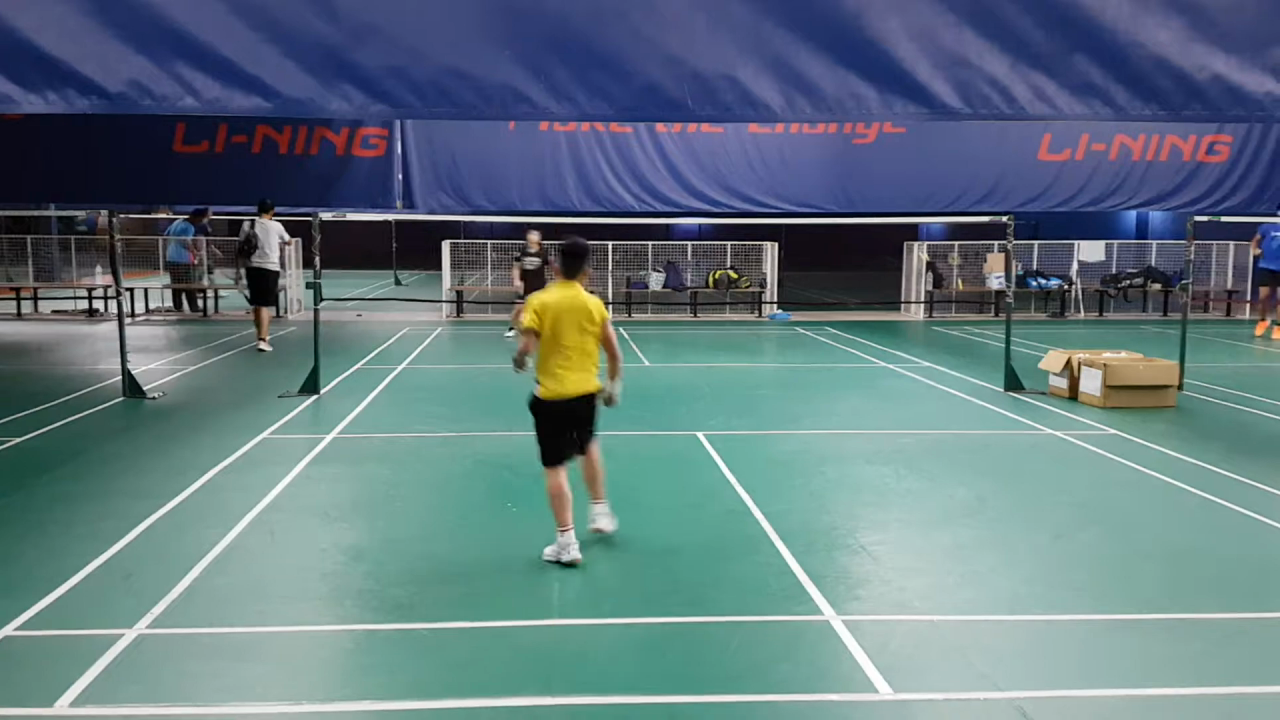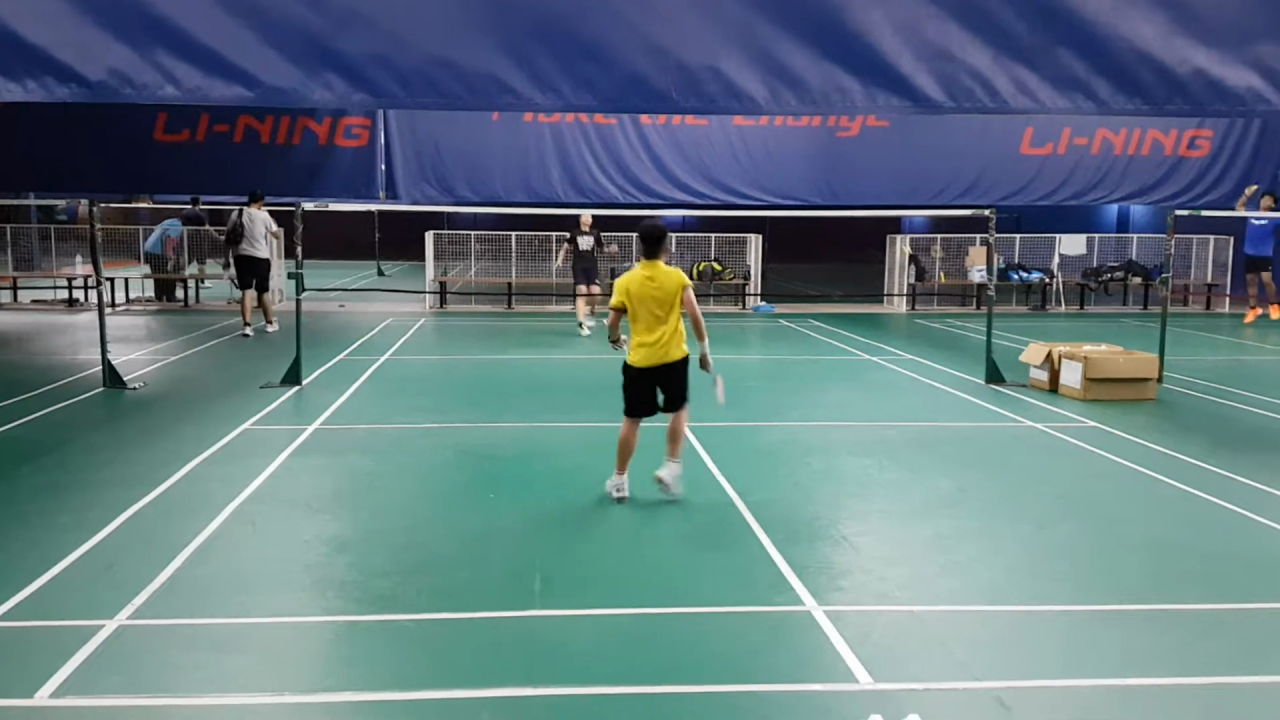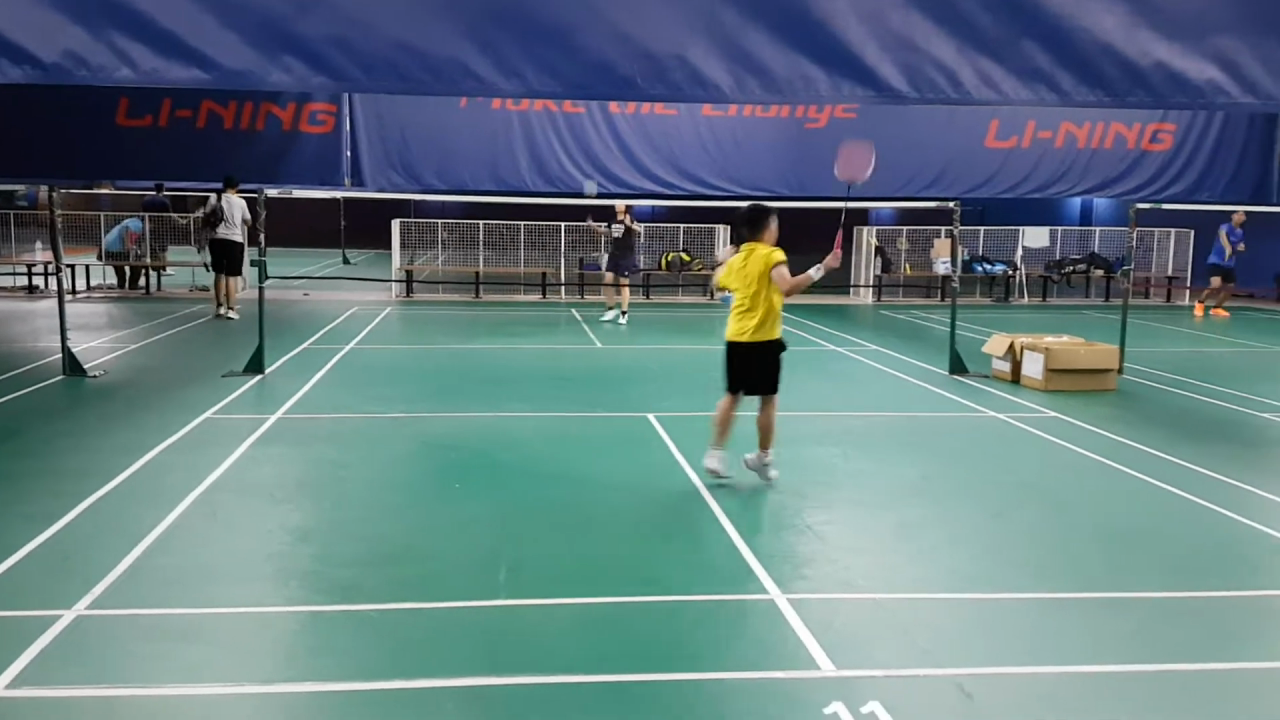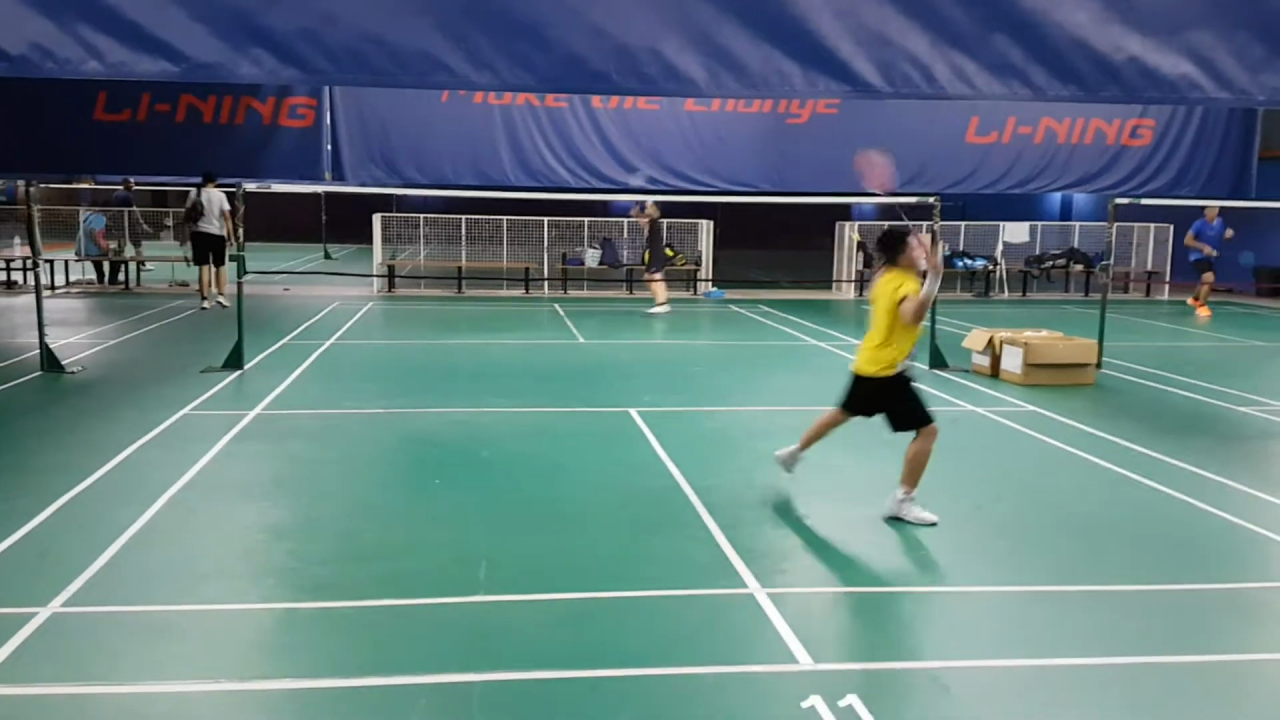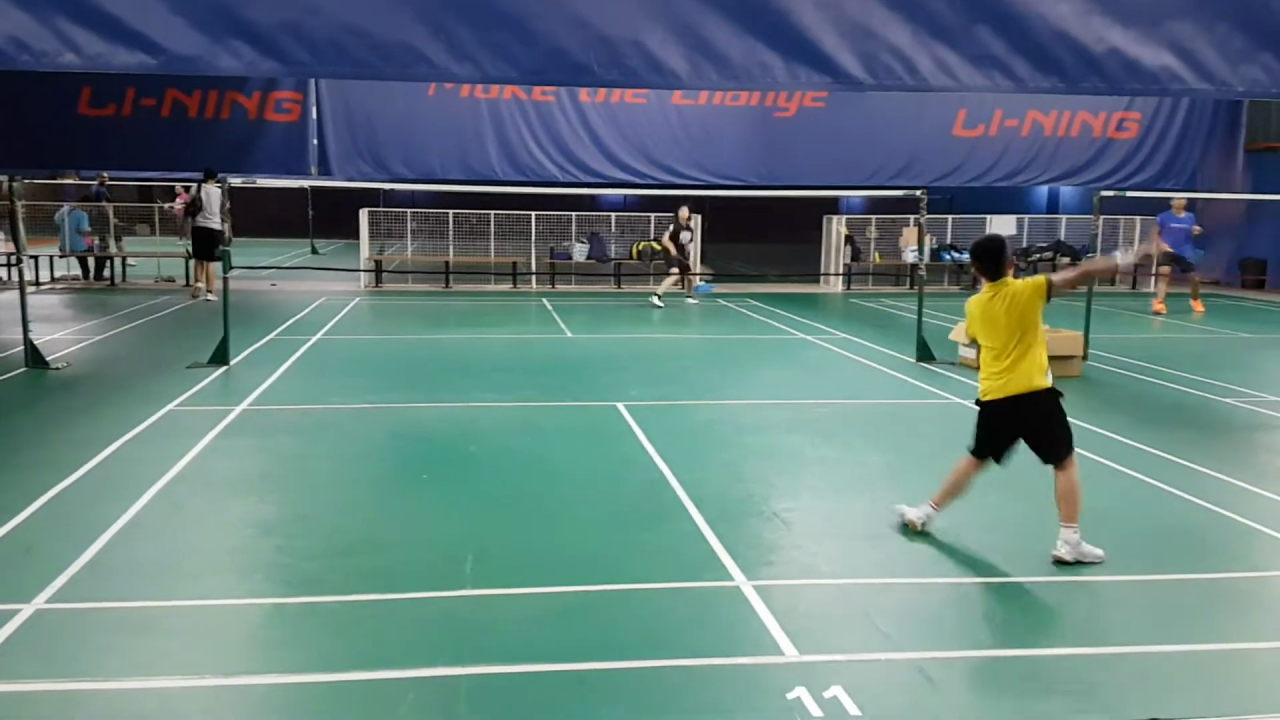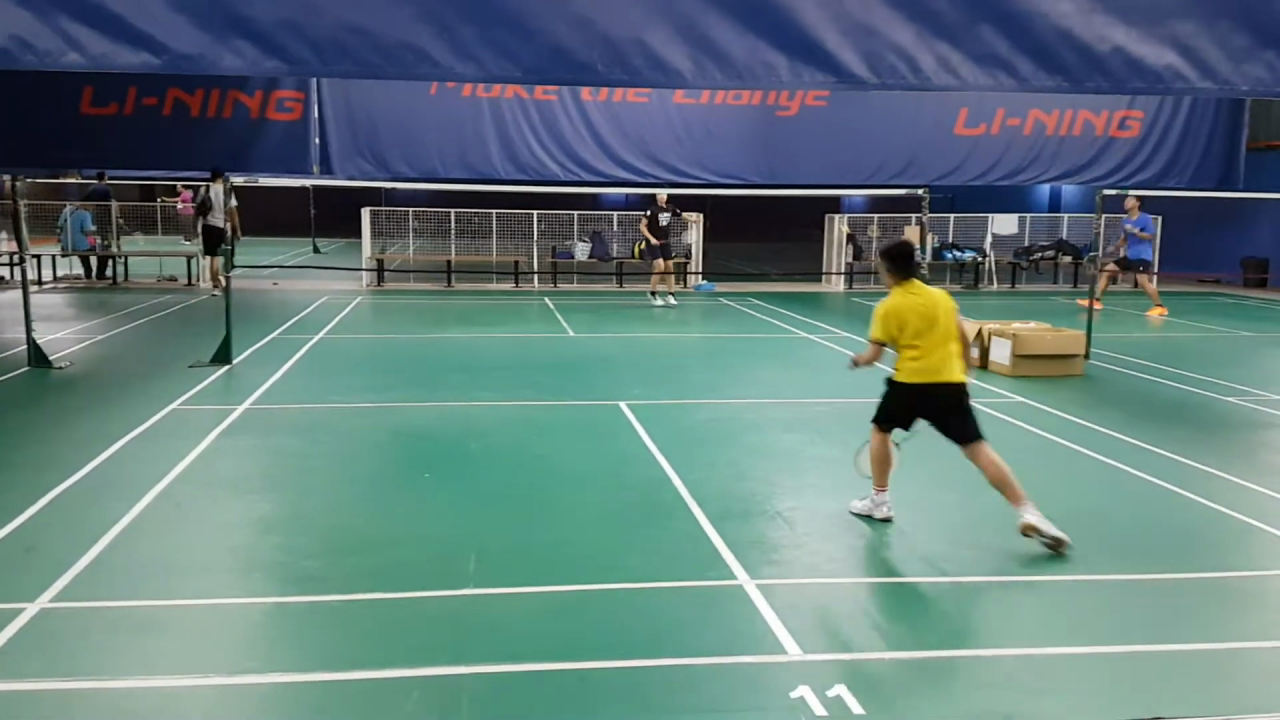
dt=0.5s
person 1, frame 1
left shoulder: (539, 301)
right shoulder: (595, 305)
left elbow: (526, 346)
right elbow: (614, 352)
left wrist: (519, 362)
right wrist: (613, 388)
left hip: (551, 396)
right hip: (586, 391)
left knee: (555, 466)
right knee: (586, 447)
left ankle: (566, 542)
right ankle: (600, 513)
person 1, frame 2
left shoulder: (625, 282)
right shoulder: (677, 278)
left elbow: (613, 323)
right elbow: (695, 315)
left wrist: (614, 338)
right wrist: (704, 350)
left hip: (639, 361)
right hip: (672, 358)
left knee: (632, 420)
right knee: (679, 411)
left ankle: (619, 481)
right ankle: (671, 468)
person 1, frame 3
left shoulder: (733, 261)
right shoulder: (771, 255)
left elbow: (718, 281)
right elbow: (786, 288)
right wrist: (819, 270)
left hip: (735, 339)
right hip: (763, 339)
left knee: (732, 397)
right knee: (767, 400)
left ankle: (715, 454)
right ankle: (762, 458)
person 1, frame 4
left shoulder: (884, 278)
right shoulder: (907, 285)
right elbow: (913, 317)
right wrist: (933, 278)
left hip: (866, 366)
right hip: (885, 373)
left knee: (843, 414)
right knee: (927, 430)
left ankle: (792, 454)
right ankle: (903, 500)
person 1, frame 5
left shoulder: (975, 306)
right shoulder: (1027, 290)
right elbow: (1079, 274)
right wrist: (1119, 261)
left hip: (993, 396)
right hip: (1034, 393)
left knee: (976, 461)
right knee: (1065, 464)
left ankle: (922, 513)
right ankle: (1069, 541)
person 1, frame 6
left shoulder: (887, 307)
right shoulder: (941, 297)
left elbow: (873, 356)
right elbow: (963, 341)
left wrist: (859, 360)
right wrist: (961, 373)
left hip: (910, 383)
right hip: (950, 382)
left knee: (880, 431)
right knee: (978, 450)
left ankle: (879, 501)
right ankle: (1029, 514)
